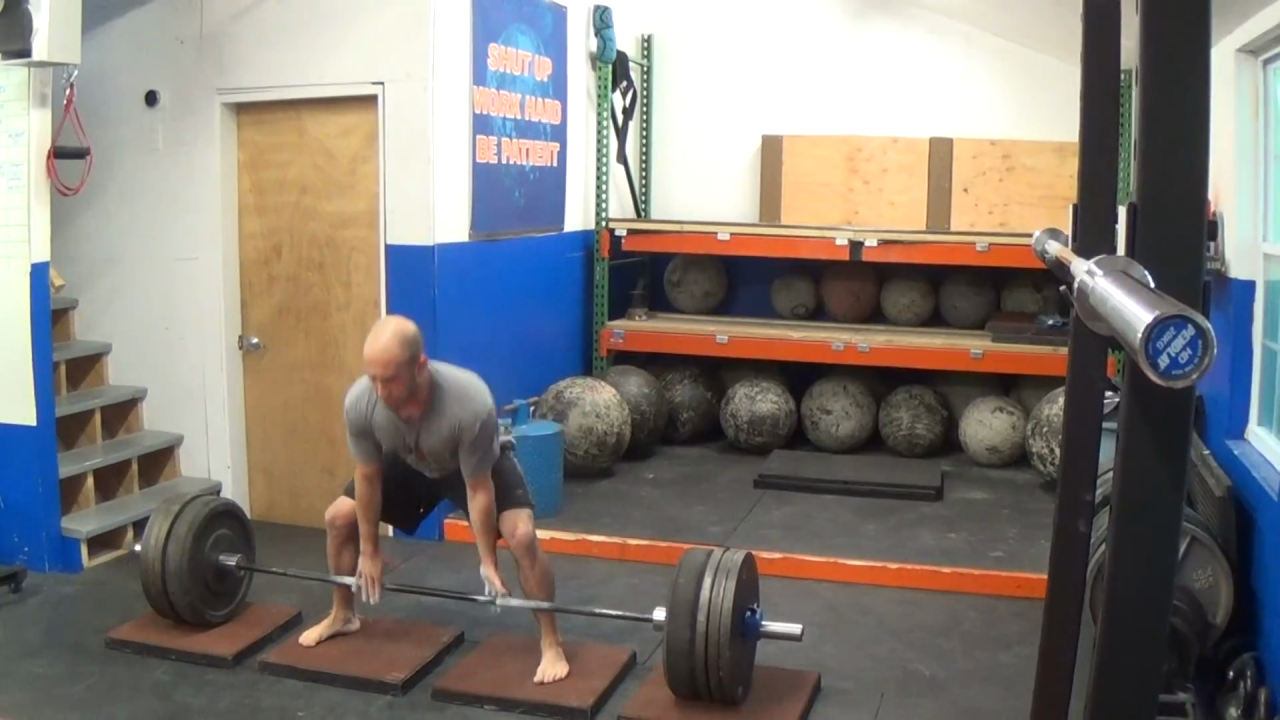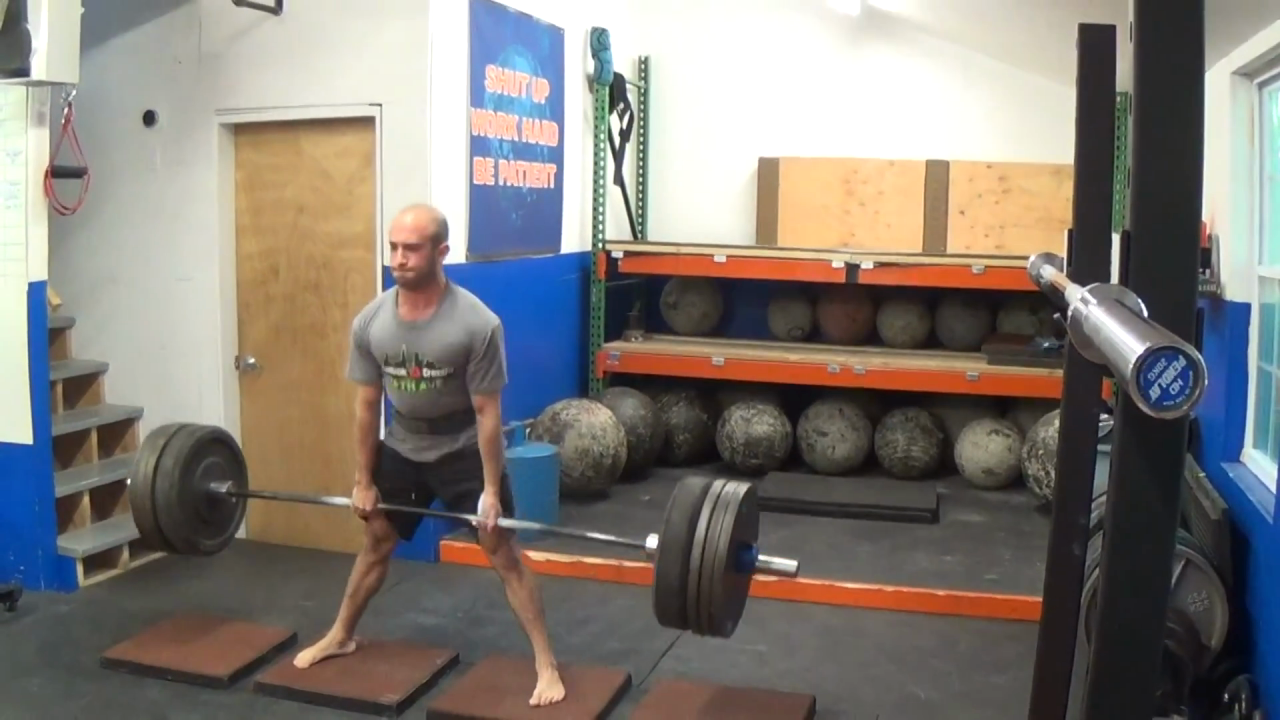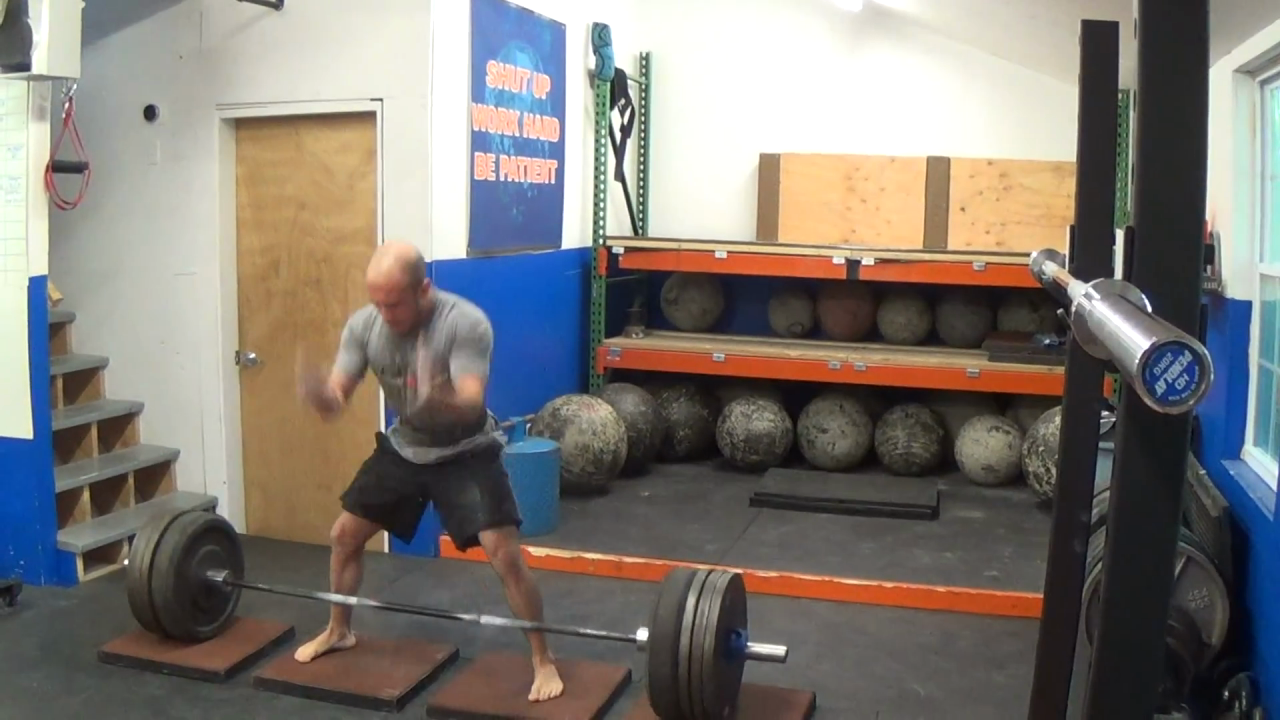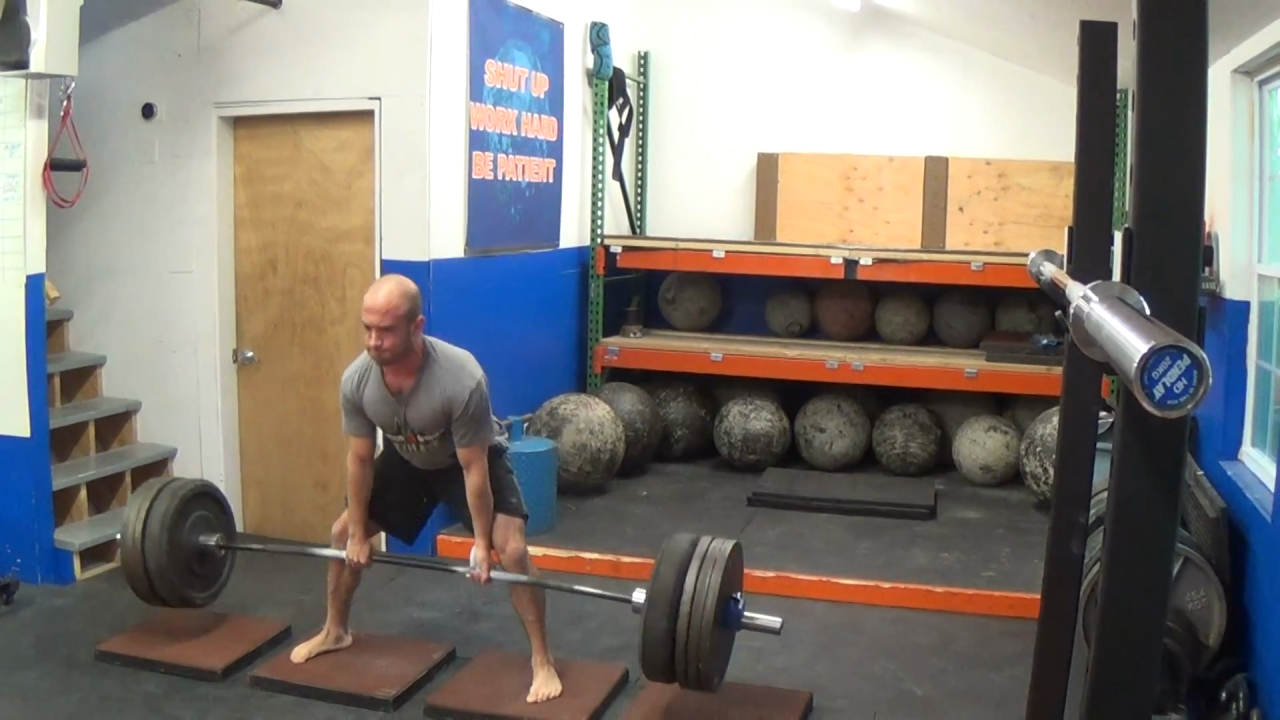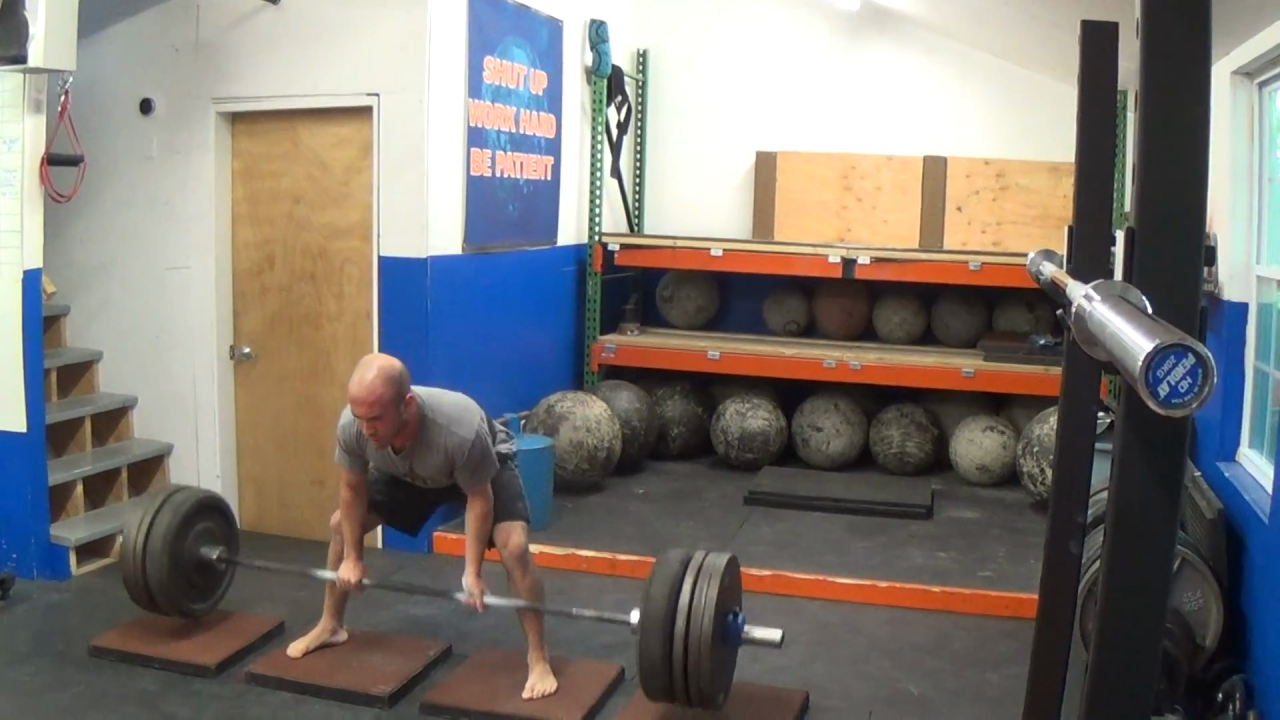
dt=1s
person 1, frame 1
left shoulder: (471, 404)
right shoulder: (359, 402)
left elbow: (480, 487)
right elbow: (368, 477)
left wrist: (488, 562)
right wrist: (367, 552)
left hip: (481, 461)
right hip: (411, 462)
left knee: (521, 535)
right knee: (338, 519)
left ankle: (550, 644)
right ankle: (342, 616)
person 1, frame 2
left shoulder: (477, 323)
right shoulder: (370, 321)
left elbow: (487, 412)
right elbow: (367, 404)
left wrist: (492, 491)
right wrist: (363, 481)
left hip: (465, 450)
right hip: (401, 449)
left knee: (504, 555)
right knee: (374, 548)
left ankle: (546, 665)
right ankle: (340, 637)
person 1, frame 3
left shoulder: (465, 323)
right shoulder: (363, 323)
left elbow: (471, 400)
right elbow: (336, 394)
left wrist: (434, 396)
right wrist: (320, 392)
left hip: (468, 450)
right hip: (402, 449)
left knee: (505, 554)
right knee: (344, 536)
left ankle: (543, 662)
right ankle: (338, 631)
person 1, frame 4
left shoulder: (462, 380)
right shoulder: (356, 381)
left elbow: (473, 467)
right elbow: (359, 459)
left wrist: (482, 544)
right wrist: (358, 534)
left hip: (476, 455)
right hip: (406, 460)
left knee: (512, 551)
right knee: (342, 533)
left ankle: (542, 661)
right ankle: (335, 632)
person 1, frame 5
left shoulder: (462, 427)
right shoulder: (350, 427)
left elbow: (479, 499)
right elbow: (353, 489)
left wrist: (472, 571)
right wrist: (350, 558)
left hip: (483, 467)
left knee: (514, 547)
right knee: (341, 524)
left ankle: (538, 658)
right ankle: (330, 625)
